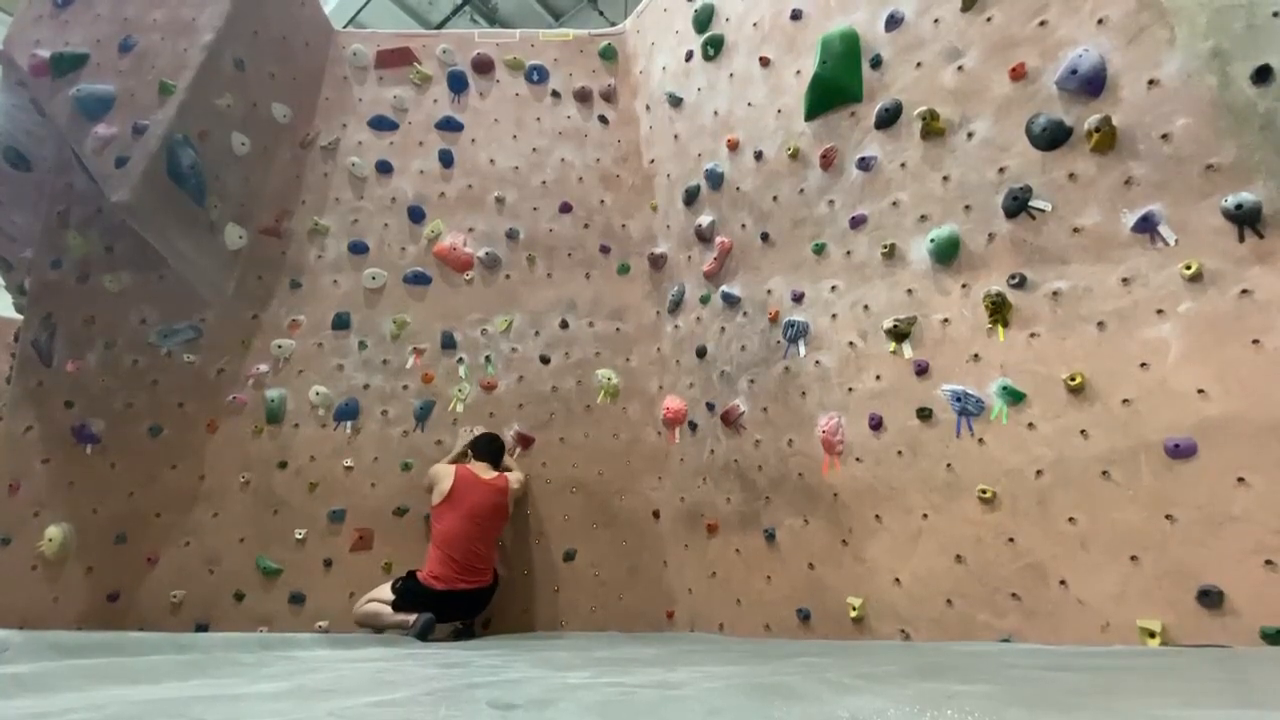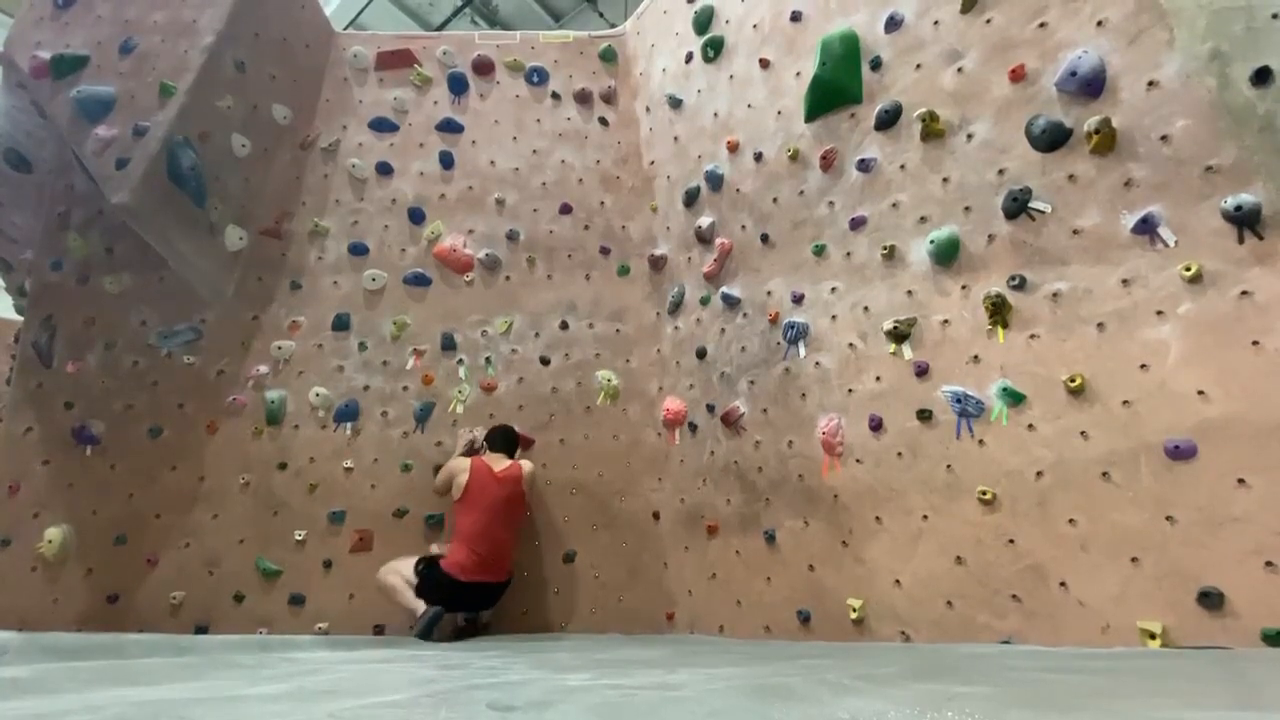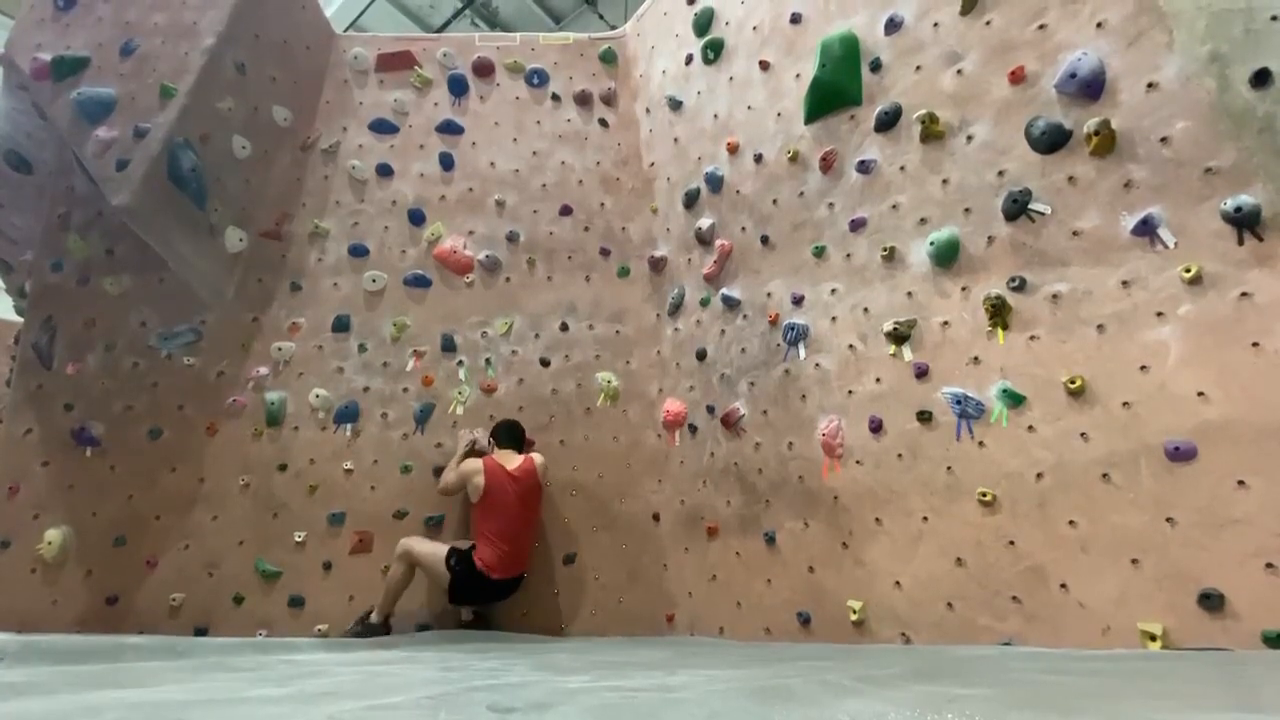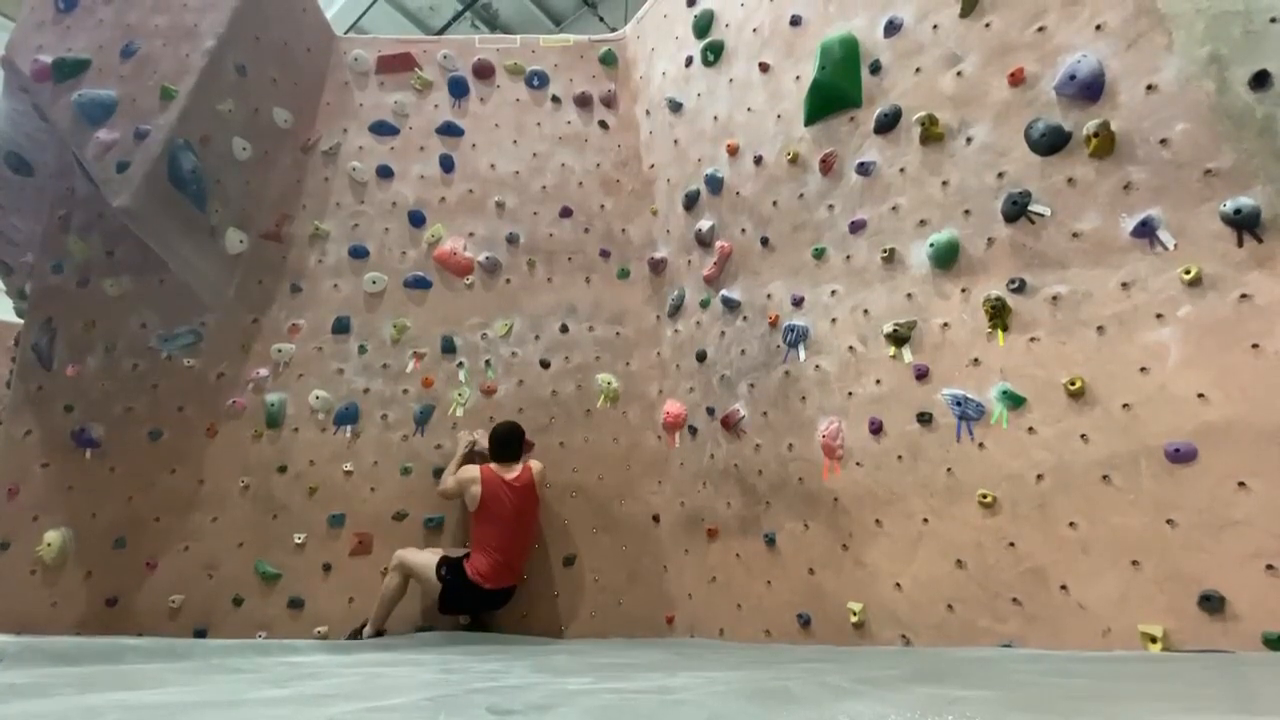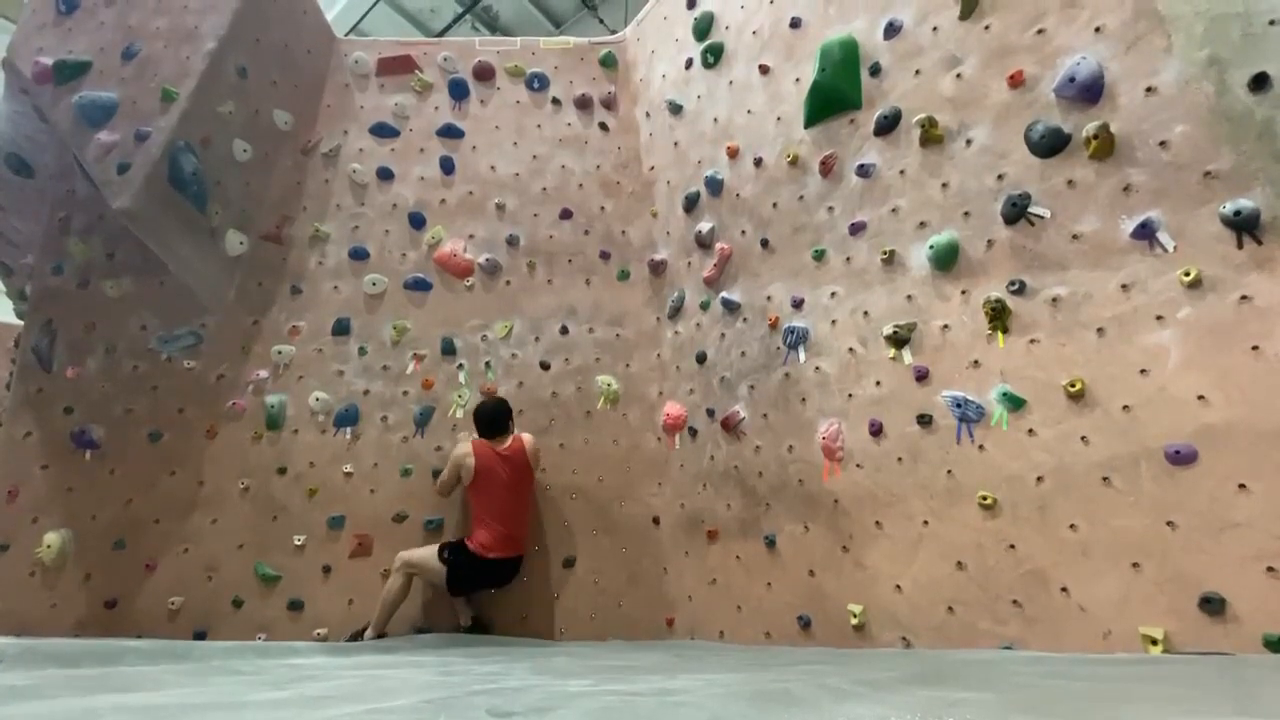
dt=0.4s
person 1, frame 1
left shoulder: (444, 474)
right shoulder: (511, 485)
left wrist: (458, 449)
right wrist: (492, 445)
left hip: (435, 592)
right hip: (479, 596)
left knee: (362, 611)
left ankle: (413, 619)
right ankle: (466, 623)
person 1, frame 2
left shoulder: (462, 467)
right shoulder: (526, 471)
left elbow: (439, 487)
left wrist: (460, 450)
left hip: (457, 581)
right hip: (495, 588)
left knee: (388, 572)
right knee: (438, 550)
left ankle: (423, 610)
right ankle: (469, 621)
person 1, frame 3
left shoulder: (474, 468)
right shoulder: (538, 464)
left elbow: (444, 487)
left wrist: (462, 451)
right wrist: (487, 452)
left hip: (482, 577)
right hip: (512, 581)
left knee: (406, 548)
right knee: (440, 550)
left ankle: (377, 620)
right ankle: (470, 618)
person 1, frame 4
left shoulder: (473, 476)
right shoulder: (536, 472)
left elbow: (444, 489)
left wrist: (461, 452)
right wrist: (486, 449)
left hip: (477, 588)
right hip: (506, 590)
left knee: (402, 559)
right knee: (433, 555)
left ankle: (369, 633)
right ankle: (469, 622)
person 1, frame 5
left shoulder: (466, 452)
right shoulder: (528, 444)
left elbow: (442, 489)
left hip: (482, 561)
right hip: (511, 563)
left knee: (404, 562)
right knee: (431, 561)
left ankle: (371, 635)
right ankle: (469, 623)
